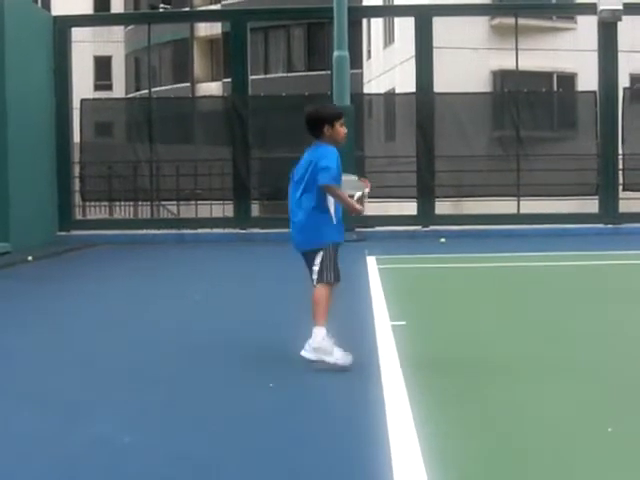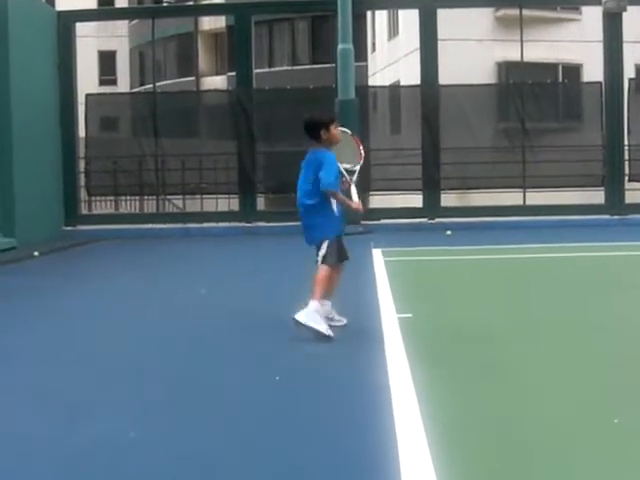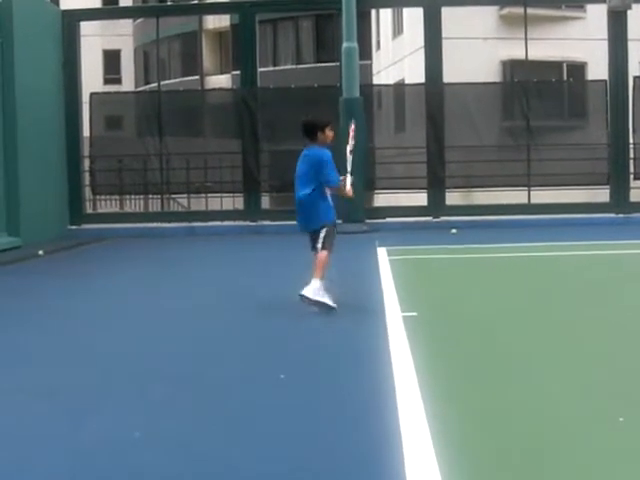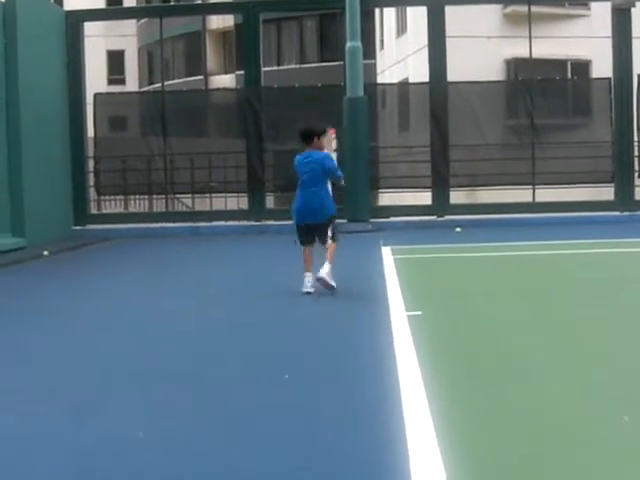
dt=0.5s
person 1, frame 1
left shoulder: (309, 155)
right shoulder: (328, 153)
left elbow: (299, 191)
right elbow: (327, 185)
right wrist: (352, 205)
left hip: (304, 227)
right hip: (321, 228)
left knee: (325, 280)
right knee: (325, 281)
left ankle: (319, 335)
right ankle: (319, 340)
person 1, frame 2
left shoulder: (311, 156)
right shoulder: (327, 157)
right elbow: (329, 188)
left wrist: (341, 182)
right wrist: (350, 204)
left hip: (313, 218)
right hip: (325, 221)
left knee: (337, 263)
right knee: (327, 263)
left ankle: (325, 310)
right ankle: (312, 310)
person 1, frame 3
left shoulder: (305, 155)
right shoulder: (323, 154)
right elbow: (331, 184)
left wrist: (338, 180)
right wrist: (345, 191)
left hip: (306, 210)
right hip: (321, 210)
left knee: (319, 247)
right knee: (324, 248)
left ankle: (316, 286)
right ankle: (314, 288)
person 1, frame 4
left shoulder: (297, 160)
right shoulder: (325, 157)
right elbow: (338, 178)
right wrist: (339, 180)
left hip: (302, 210)
right hip: (322, 209)
left knee: (307, 245)
right knee: (330, 241)
left ankle: (308, 282)
right ankle: (325, 271)
